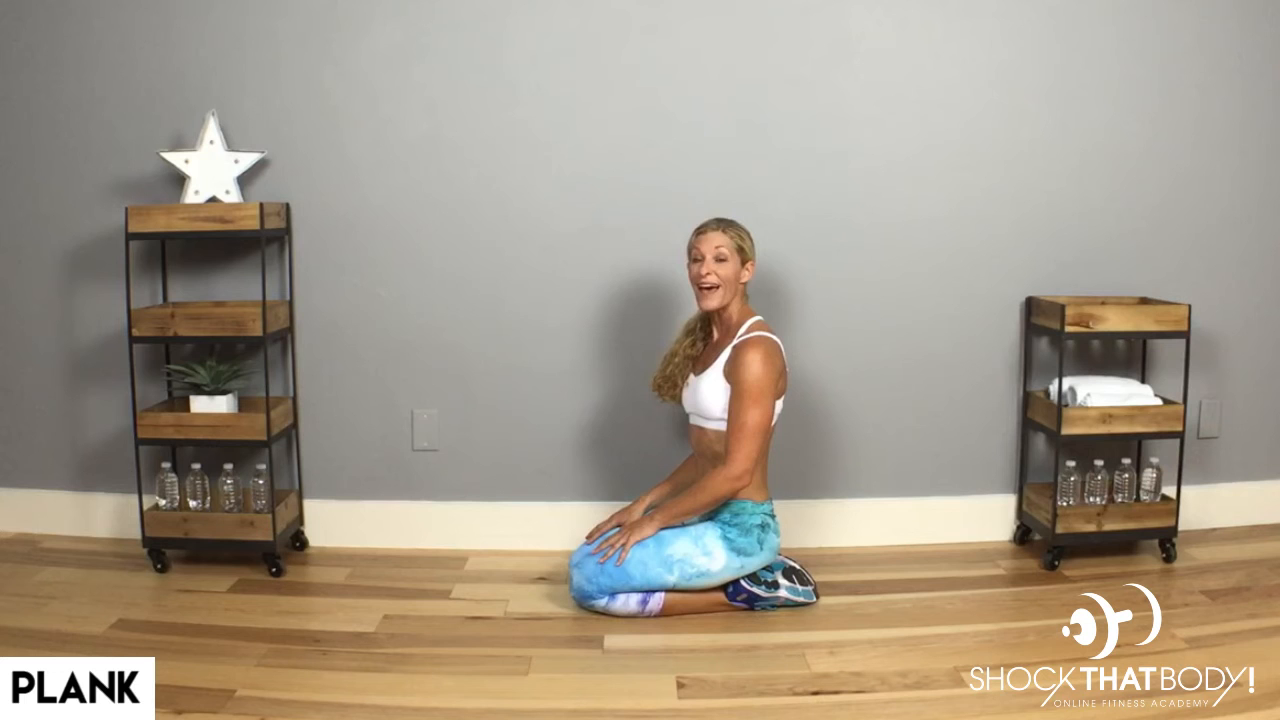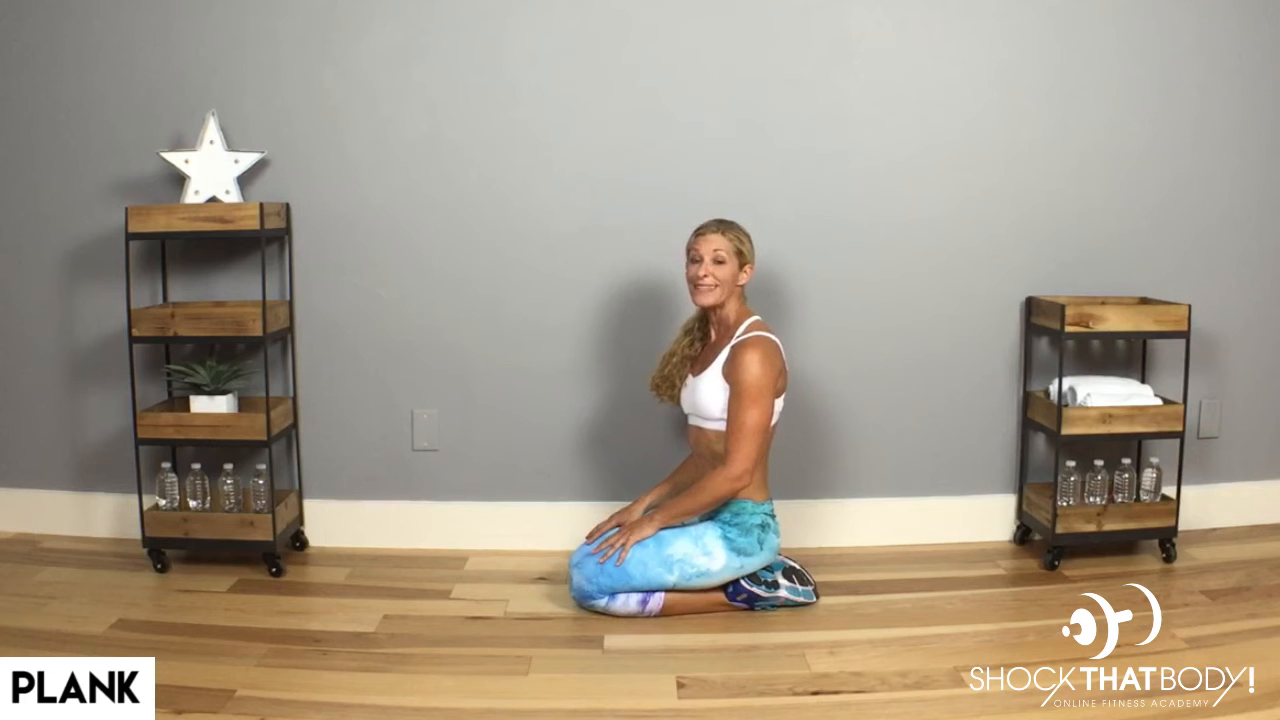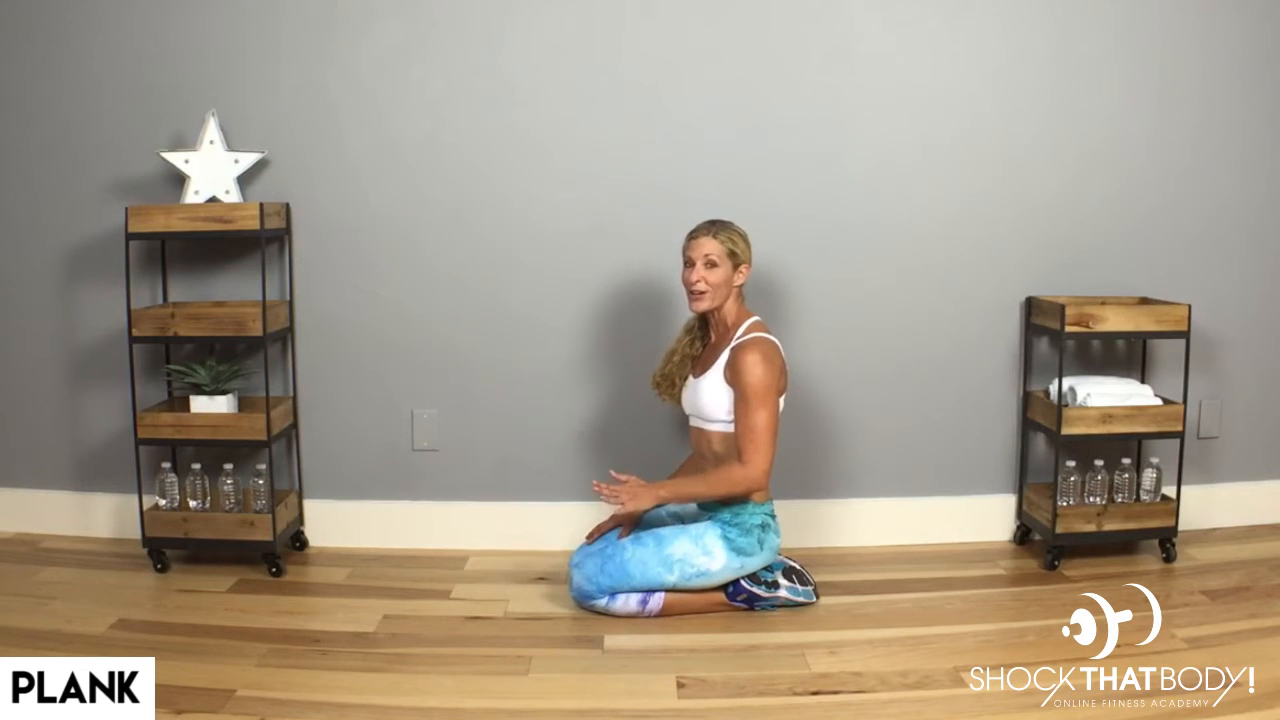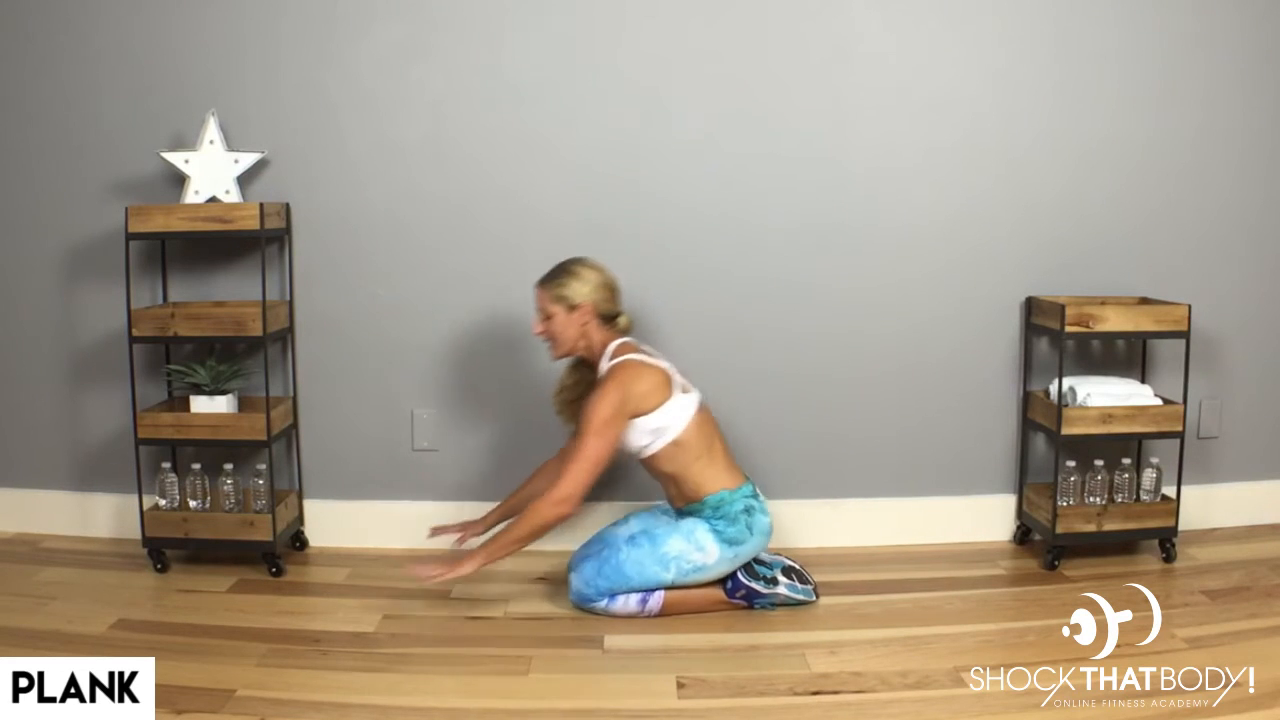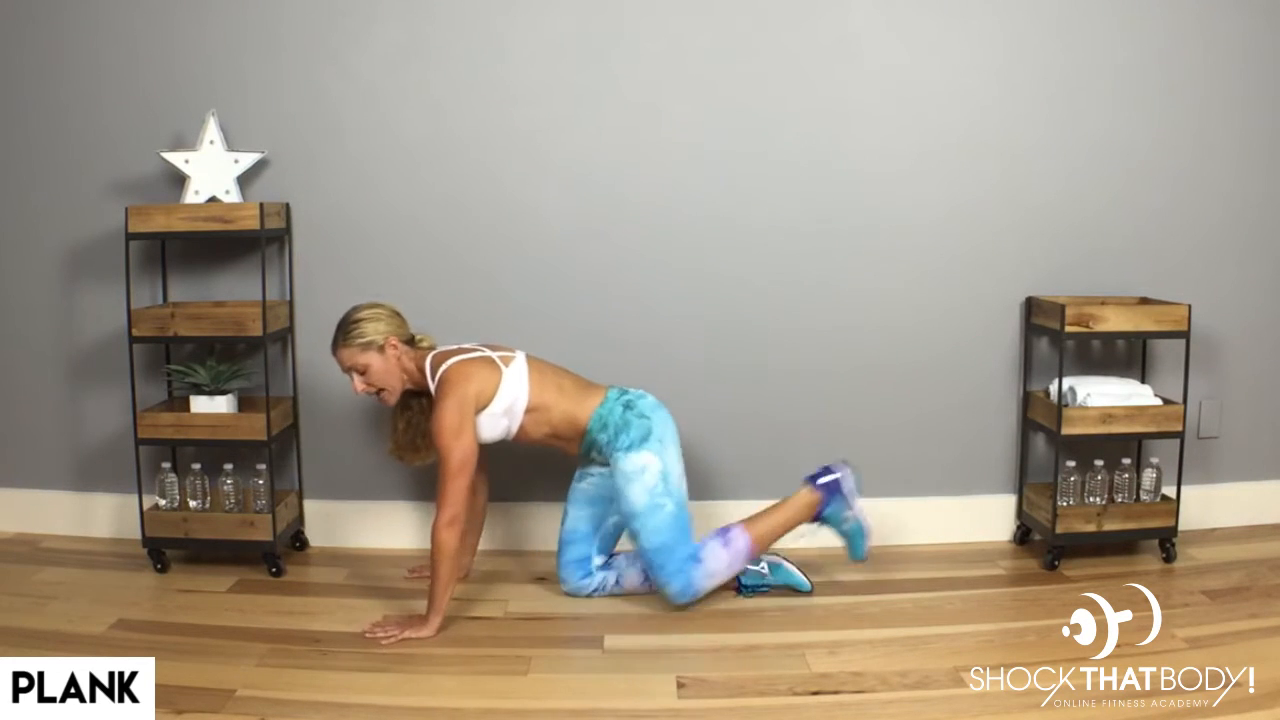
dt=1s
person 1, frame 1
left shoulder: (754, 351)
right shoulder: (707, 340)
left elbow: (736, 471)
left wrist: (655, 520)
right wrist: (646, 502)
left hip: (738, 528)
right hip: (709, 514)
left knee: (589, 581)
right knee: (586, 560)
left ankle: (743, 592)
right ankle: (754, 572)
person 1, frame 2
left shoulder: (753, 350)
right shoulder: (705, 340)
left elbow: (737, 471)
left wrist: (654, 520)
right wrist: (645, 502)
left hip: (739, 527)
right hip: (709, 514)
left knee: (589, 581)
right knee: (586, 560)
left ankle: (743, 592)
right ankle: (753, 573)
person 1, frame 3
left shoulder: (752, 352)
right shoulder: (704, 340)
left elbow: (752, 472)
left wrist: (656, 493)
right wrist: (642, 503)
left hip: (739, 529)
right hip: (708, 514)
left knee: (588, 582)
right knee: (586, 560)
left ankle: (742, 592)
right ankle: (751, 573)
person 1, frame 4
left shoulder: (619, 383)
right shoulder: (614, 363)
left elbow: (563, 500)
right elbow: (565, 462)
left wrist: (476, 559)
right wrist: (489, 520)
left hip: (727, 521)
right hip: (697, 512)
left knee: (590, 587)
right knee: (588, 564)
left ankle: (740, 589)
right ankle: (735, 560)
person 1, frame 5
left shoulder: (455, 389)
right shoulder: (448, 376)
left elbow: (449, 516)
right elbow: (473, 482)
left wrist: (432, 617)
right wrist: (460, 566)
left hip: (631, 426)
right hip: (606, 440)
left knee: (682, 587)
right knee: (580, 575)
left ankle: (822, 494)
right ankle: (741, 566)
